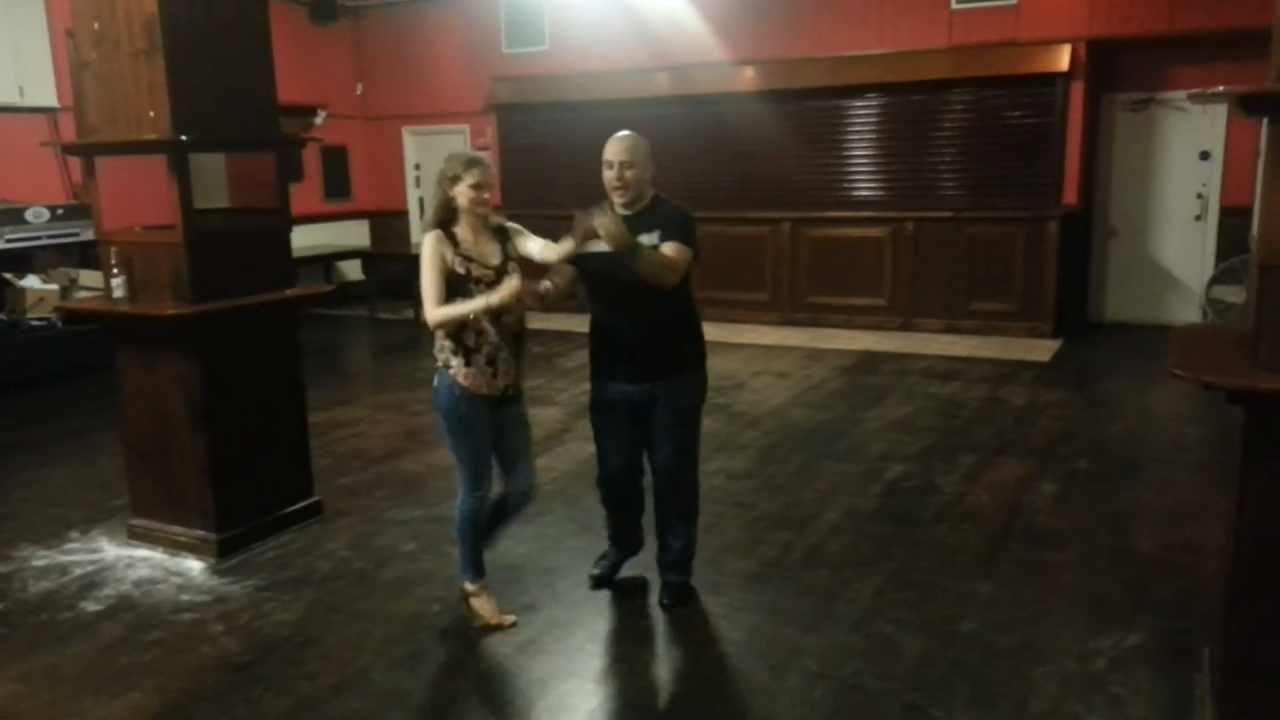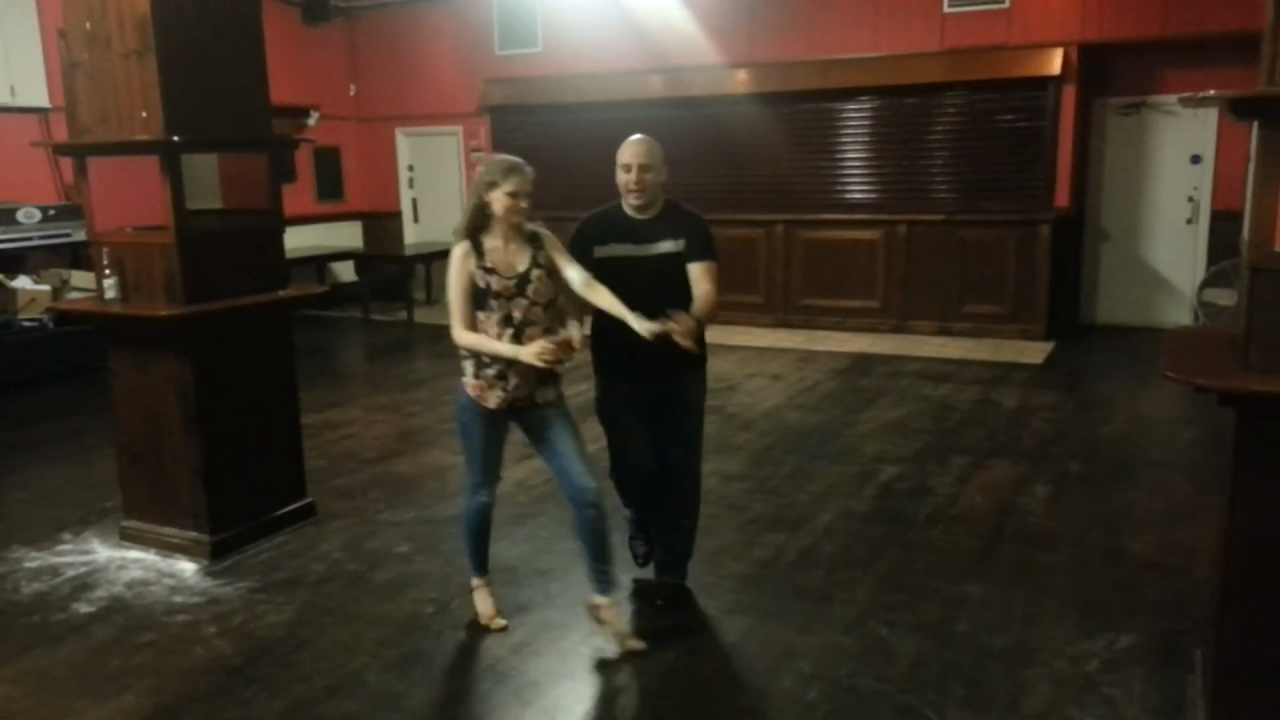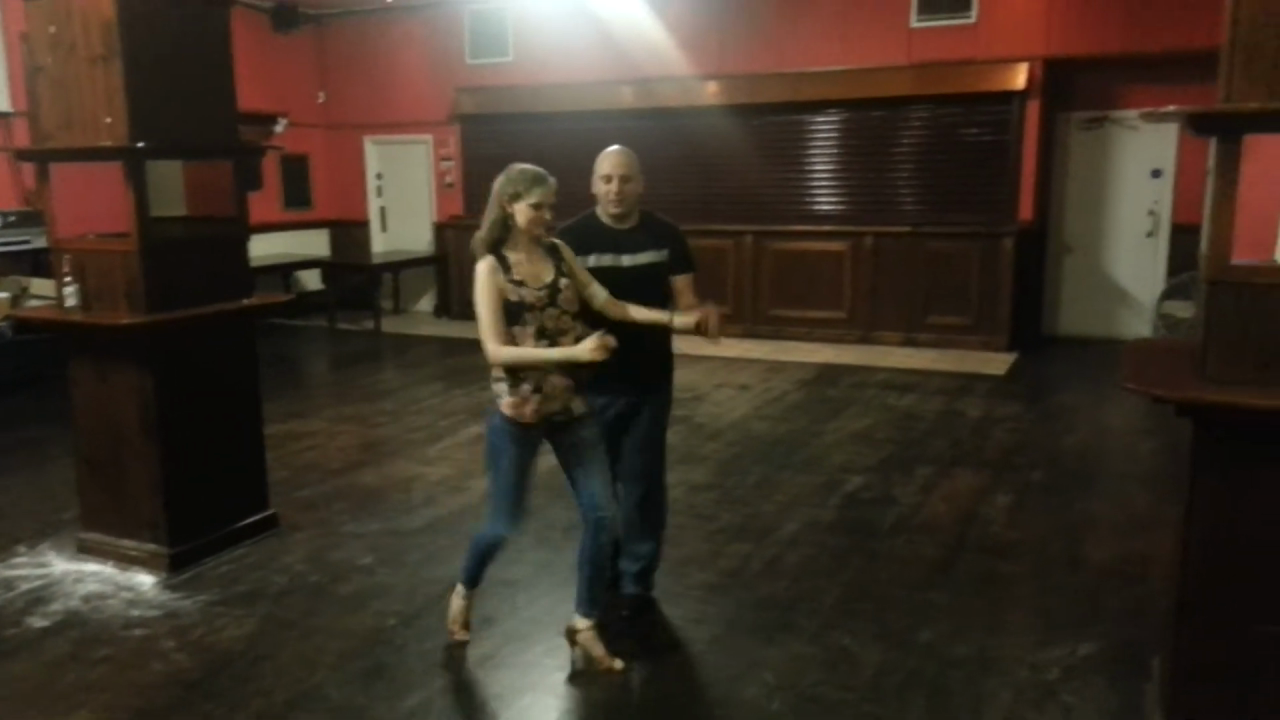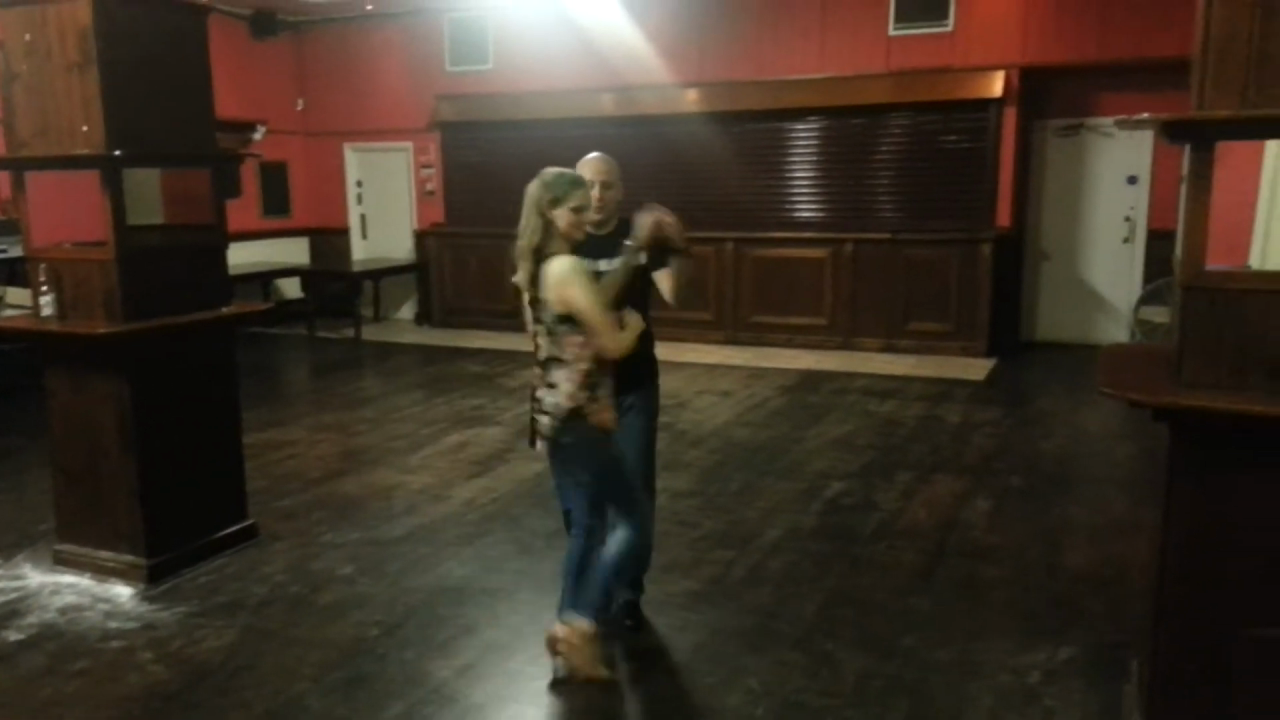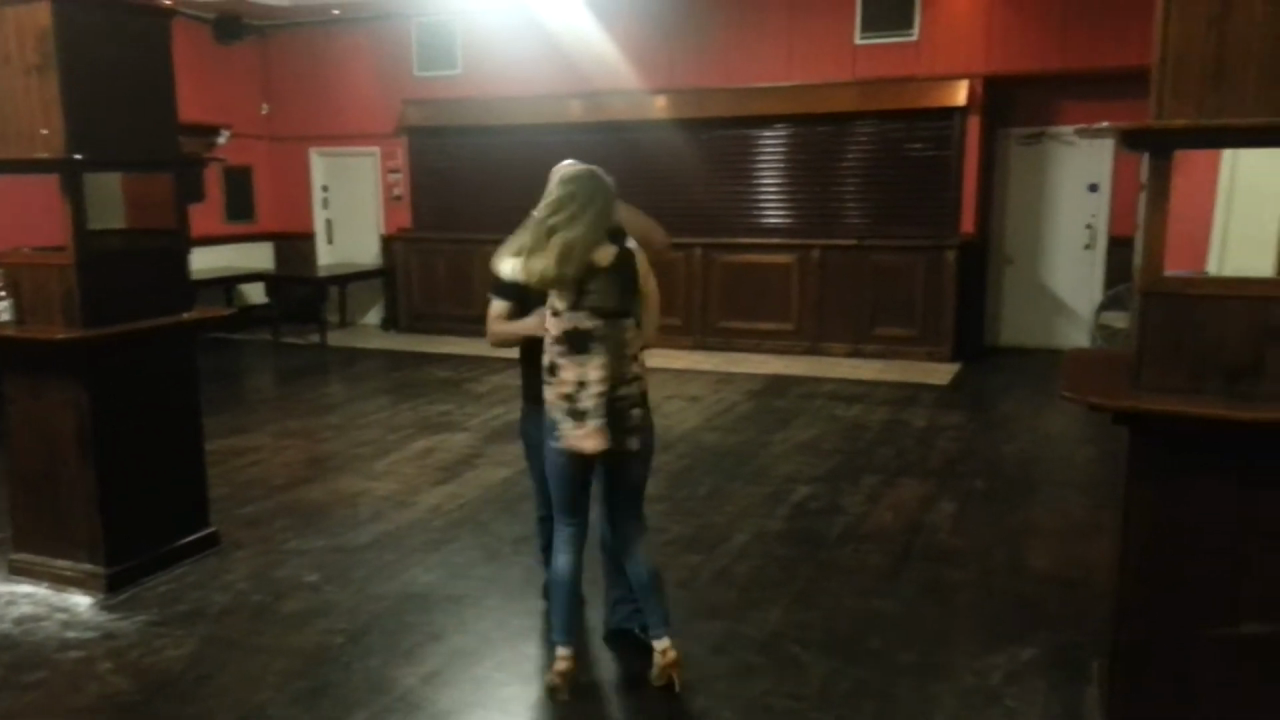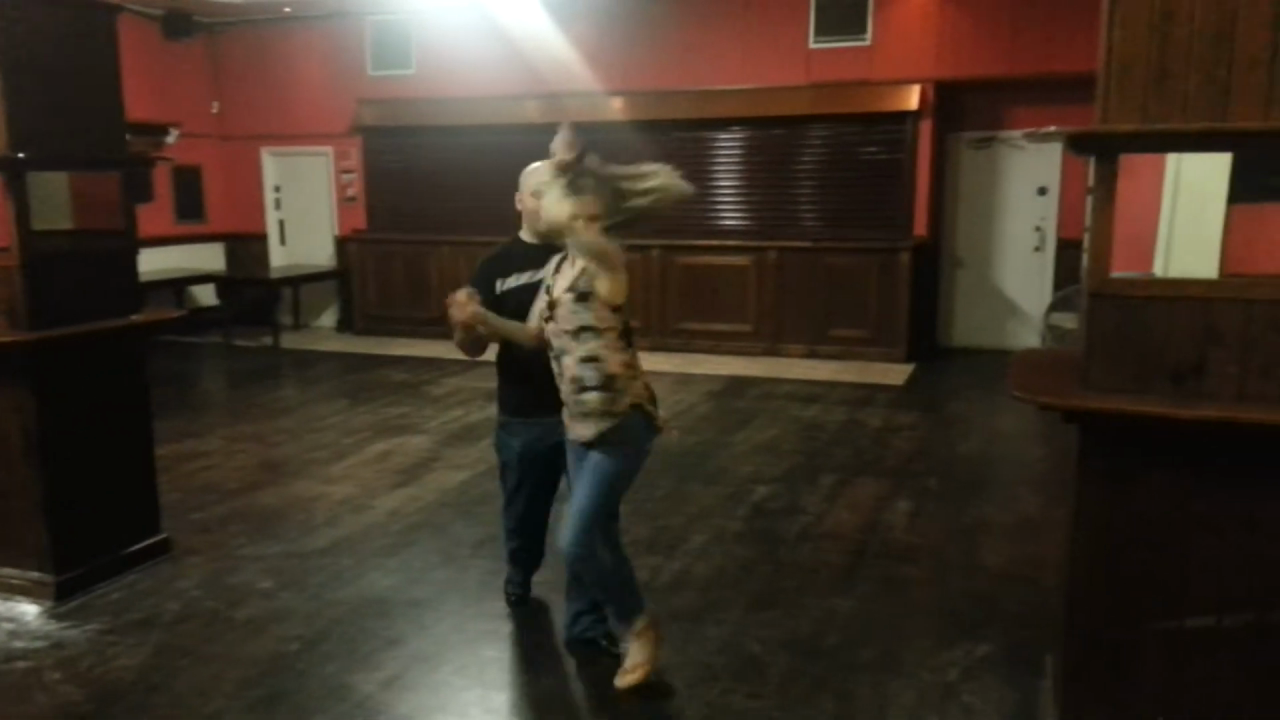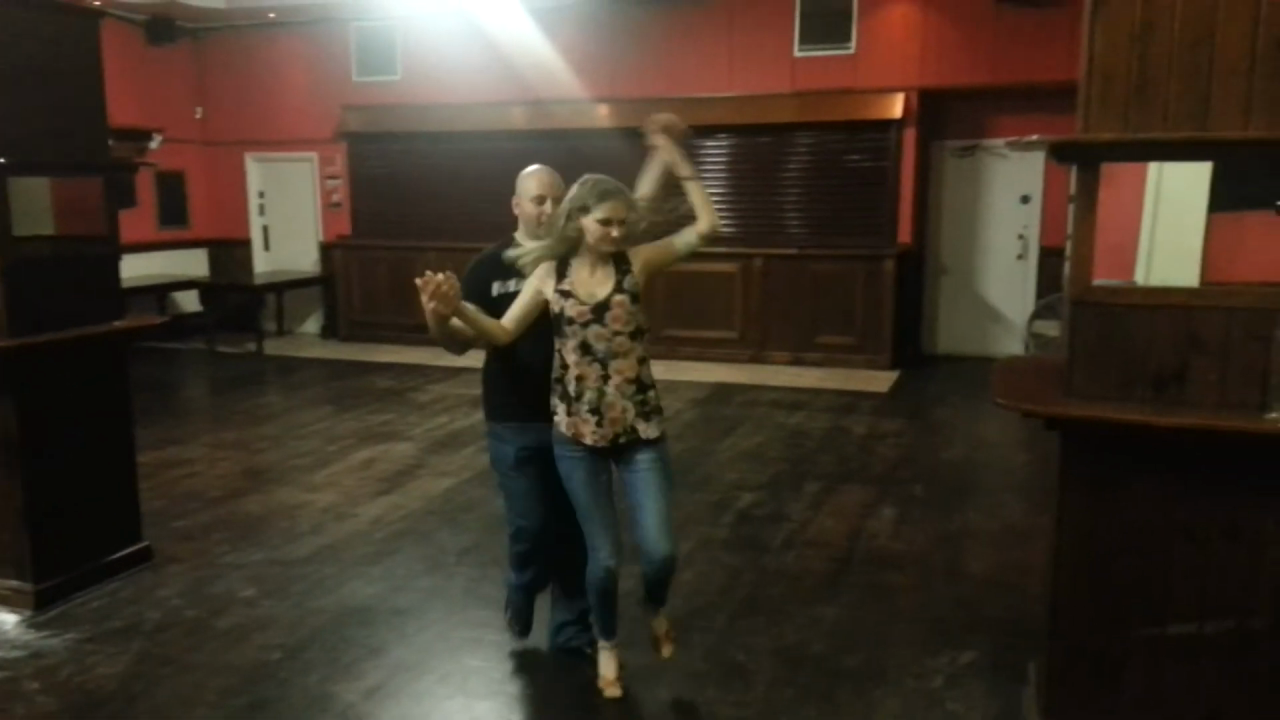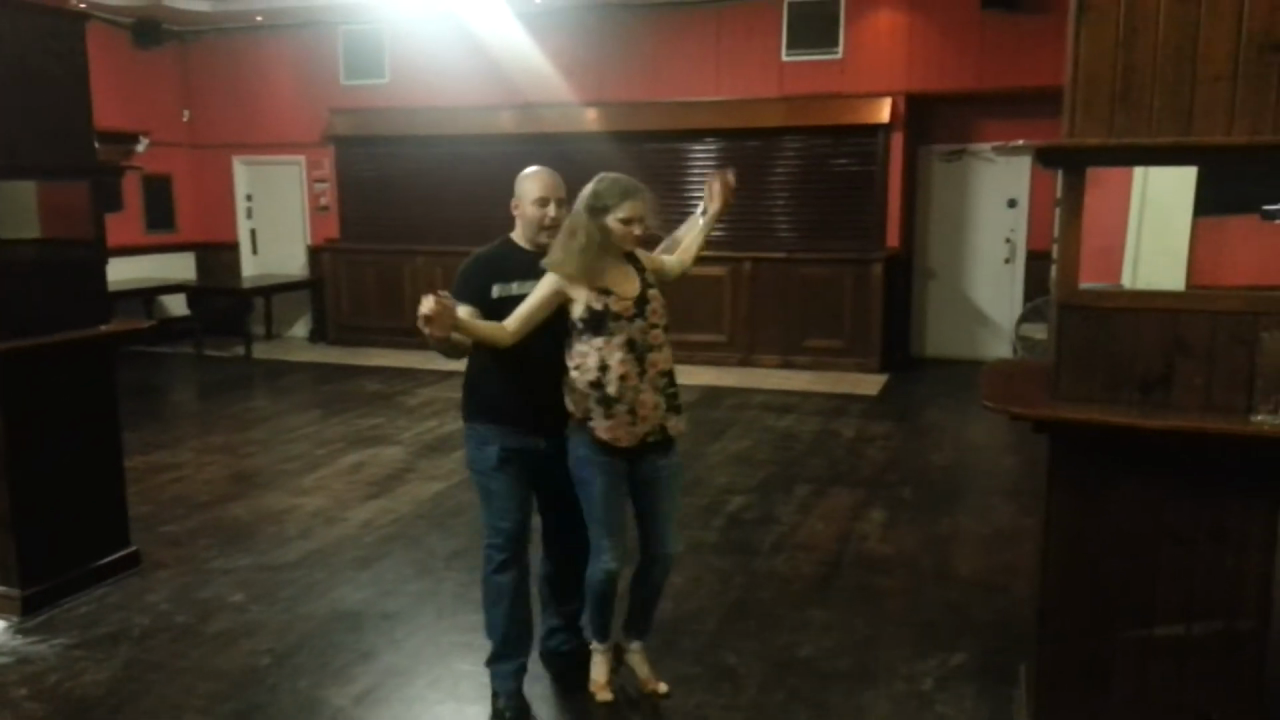
dt=0.2s
person 1, frame 1
left shoulder: (506, 234)
right shoulder: (437, 244)
left elbow: (548, 254)
right elbow: (433, 315)
left wrist: (579, 239)
right wrist: (490, 300)
left hip: (506, 379)
right hip: (461, 381)
left knee: (521, 487)
right knee: (476, 488)
left ankle: (469, 550)
right ankle: (473, 587)
person 1, frame 2
left shoulder: (540, 241)
right shoulder: (466, 254)
left elbow: (584, 284)
right elbow: (460, 332)
left wrist: (634, 322)
right wrist: (518, 352)
left hip: (541, 391)
right hip: (484, 391)
left knee: (585, 492)
right knee: (481, 495)
left ankle: (603, 599)
right ankle: (480, 583)
person 1, frame 3
left shoulder: (559, 254)
right shoulder: (491, 268)
left elbow: (609, 306)
right elbow: (496, 350)
left wrist: (670, 318)
right wrist: (571, 353)
left hip: (569, 406)
right hip: (516, 410)
left knee: (603, 518)
right knee: (503, 523)
left ankle: (584, 624)
right ankle: (465, 589)
person 1, frame 4
left shoulder: (541, 266)
right shoulder: (566, 268)
right elbow: (613, 342)
right wrist: (633, 325)
left hip: (555, 415)
right hip: (577, 418)
left knee: (588, 523)
right knee: (631, 522)
left ankle: (567, 627)
right ankle: (580, 621)
person 1, frame 5
left shoulder: (550, 265)
right shoulder: (634, 261)
left elbow: (501, 265)
left hip: (571, 422)
right hip: (629, 419)
left knee: (568, 536)
right knee: (629, 535)
left ankle: (563, 655)
right ankle: (663, 644)
person 1, frame 6
left shoulder: (606, 254)
right shoulder: (559, 268)
left elbow: (553, 212)
right elbow: (536, 335)
left wrist: (561, 165)
right wrist: (483, 319)
left hip: (620, 421)
right hip: (586, 423)
left knee: (574, 541)
right knee: (595, 539)
left ankle: (636, 629)
right ankle: (637, 630)
person 1, frame 7
left shoulder: (635, 262)
right shoulder: (550, 275)
left elbow: (704, 228)
right elbow: (502, 332)
left wrist: (674, 161)
right wrist: (453, 307)
left hip: (641, 426)
right hip: (579, 434)
left knee: (659, 550)
right knee: (604, 555)
left ankle: (656, 611)
right ankle: (606, 644)
person 1, frame 8
left shoulder: (644, 264)
right shoulder: (569, 277)
left elbow: (678, 263)
right elbow: (506, 332)
left wrist: (707, 214)
right wrist: (453, 320)
left hip: (657, 428)
right hip: (599, 434)
left knee: (662, 551)
right knee: (608, 556)
left ankle: (634, 645)
right ankle: (600, 649)
person 2, frame 1
left shoulder: (674, 219)
right shoulder: (588, 228)
left elbow: (669, 269)
right elbow: (558, 282)
left wrist: (624, 244)
right wrist: (530, 289)
left hip: (675, 374)
right hip: (613, 374)
left knee: (674, 473)
right knee: (615, 468)
left ankle: (676, 572)
right ankle: (621, 543)
person 2, frame 2
left shoulder: (689, 226)
right shoulder: (593, 229)
left elbow: (704, 291)
left wrist: (690, 322)
left hip: (680, 375)
right hip: (619, 376)
left knee: (678, 472)
right knee: (634, 471)
left ankle: (671, 570)
right ankle: (643, 528)
person 2, frame 3
left shoulder: (665, 236)
right shoulder: (571, 238)
left elbow: (684, 300)
left wrist: (699, 317)
left hip: (647, 383)
right hip: (591, 384)
left knee: (643, 481)
left ankle: (635, 580)
person 2, frame 4
left shoulder: (642, 239)
left elbow: (673, 296)
left wrist: (671, 244)
left hip: (632, 390)
left knee: (634, 488)
left ankle: (627, 593)
person 2, frame 5
left shoulder: (612, 243)
left elbow: (658, 245)
right elbow: (494, 330)
left wrist: (610, 202)
right wrist: (536, 324)
right hip: (546, 405)
right knee: (552, 503)
left ankle: (624, 616)
person 2, frame 6
right shoulder: (496, 267)
right elbow: (474, 348)
right wrist: (465, 328)
right hip: (526, 416)
right knee: (523, 511)
left ankle: (588, 621)
right ankle: (520, 572)
person 2, frame 7
right shoulder: (491, 265)
right elbow: (460, 342)
right wrist: (439, 319)
right hip: (520, 424)
left knee: (579, 528)
right knee: (535, 528)
left ankle: (571, 632)
right ankle: (523, 589)
person 2, frame 8
right shoulder: (485, 267)
right elbow: (463, 339)
right wrist: (440, 334)
left hip: (564, 426)
right hip: (499, 430)
left knee: (569, 540)
right knee: (506, 543)
left ankle: (561, 640)
